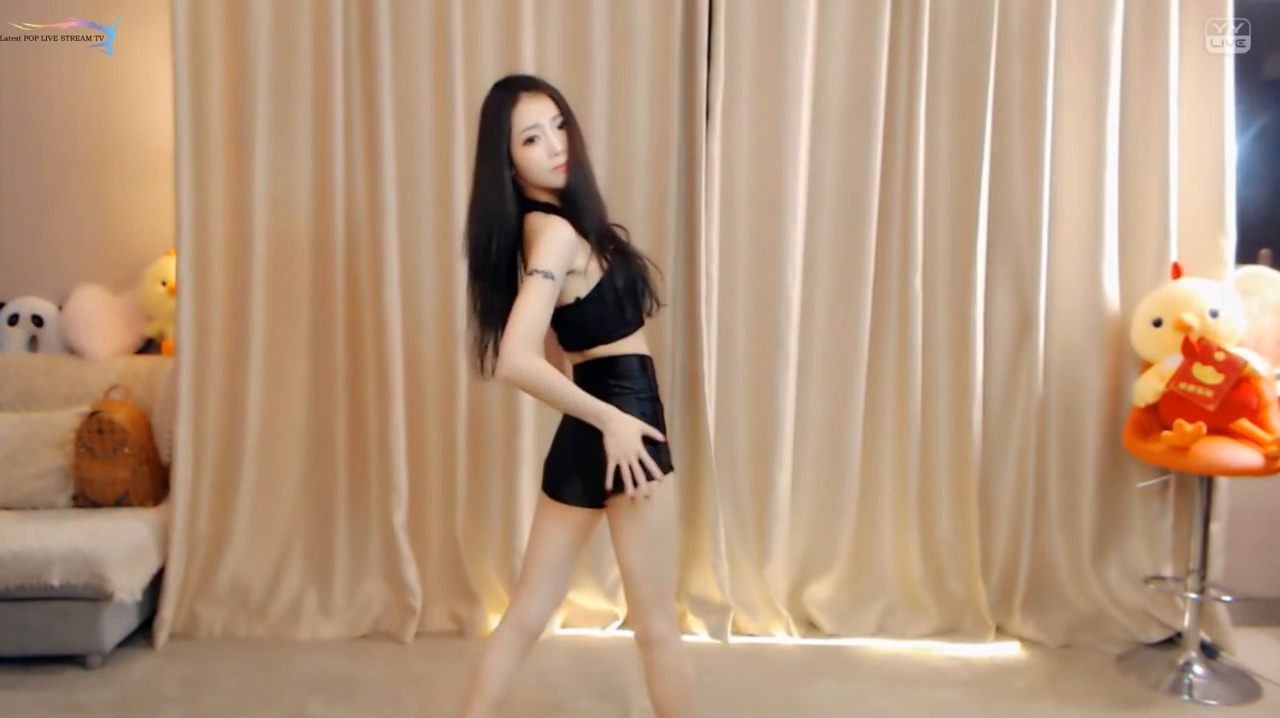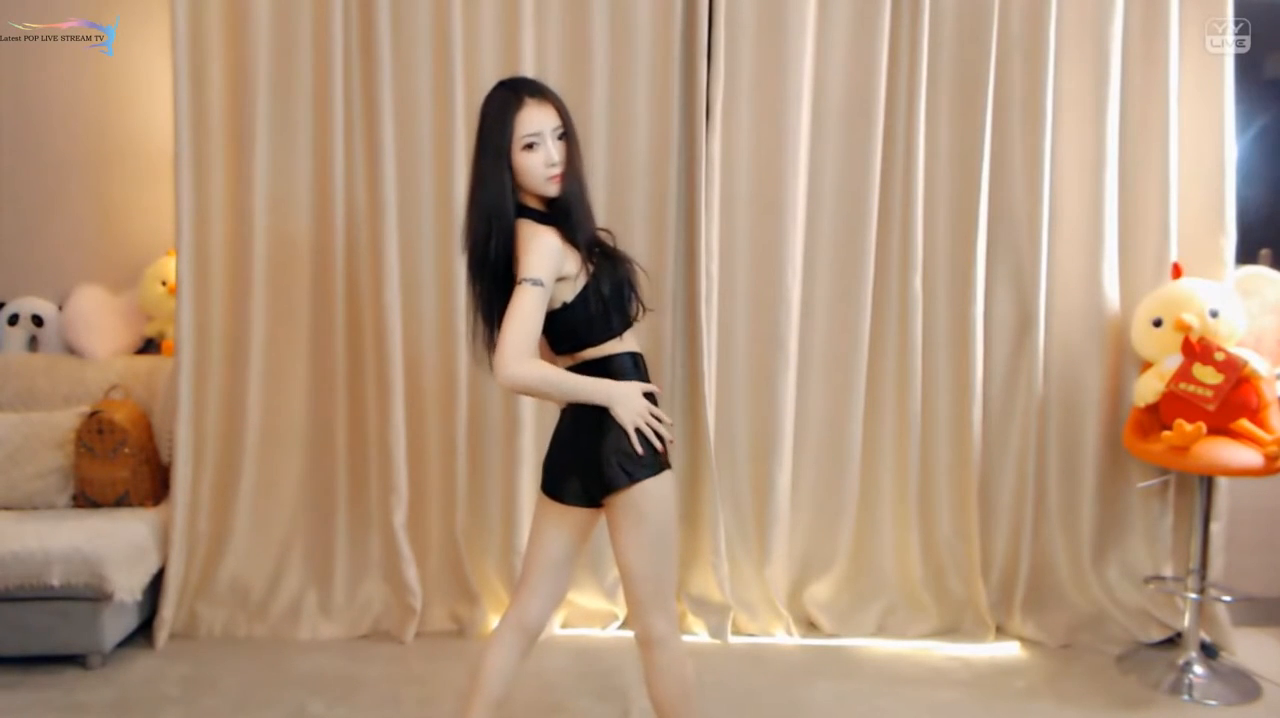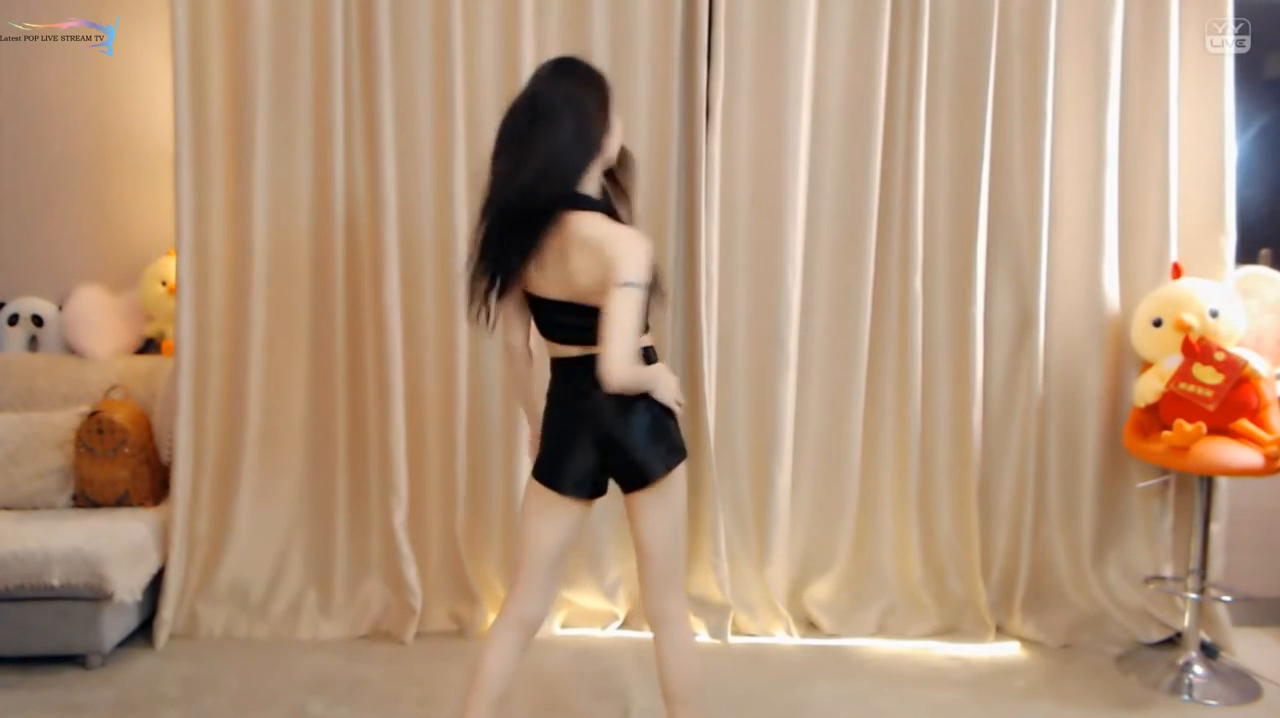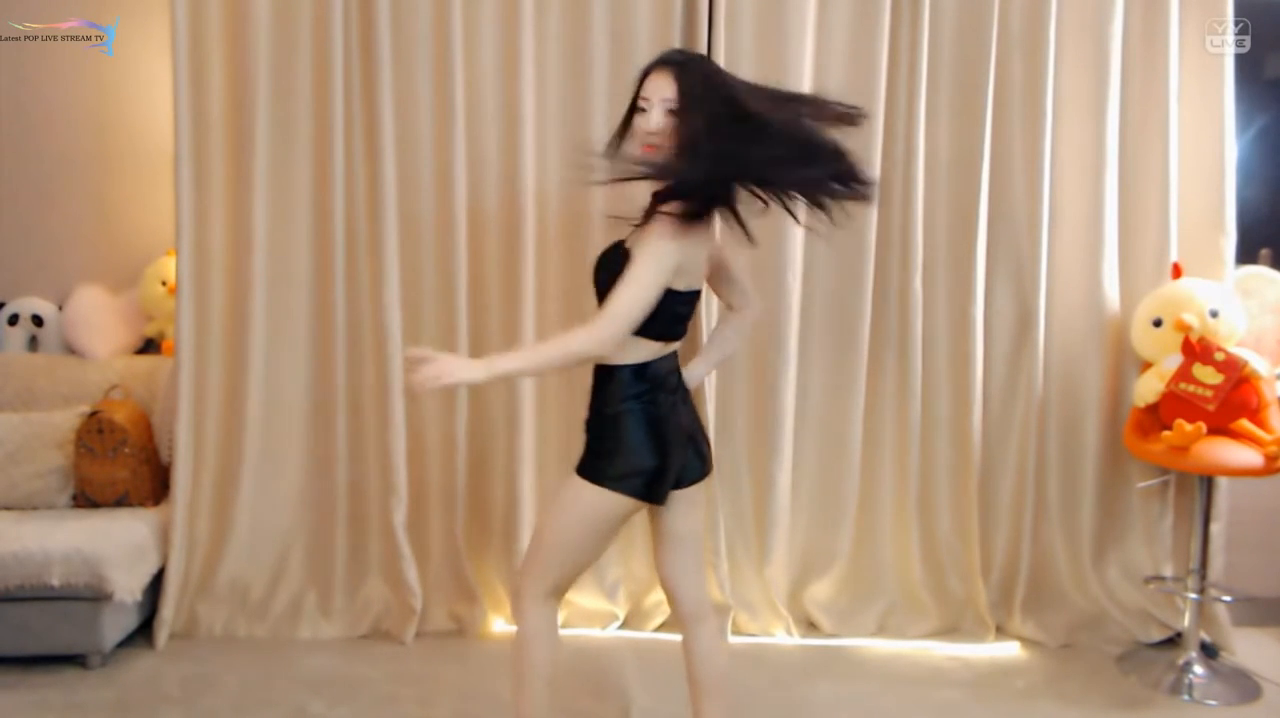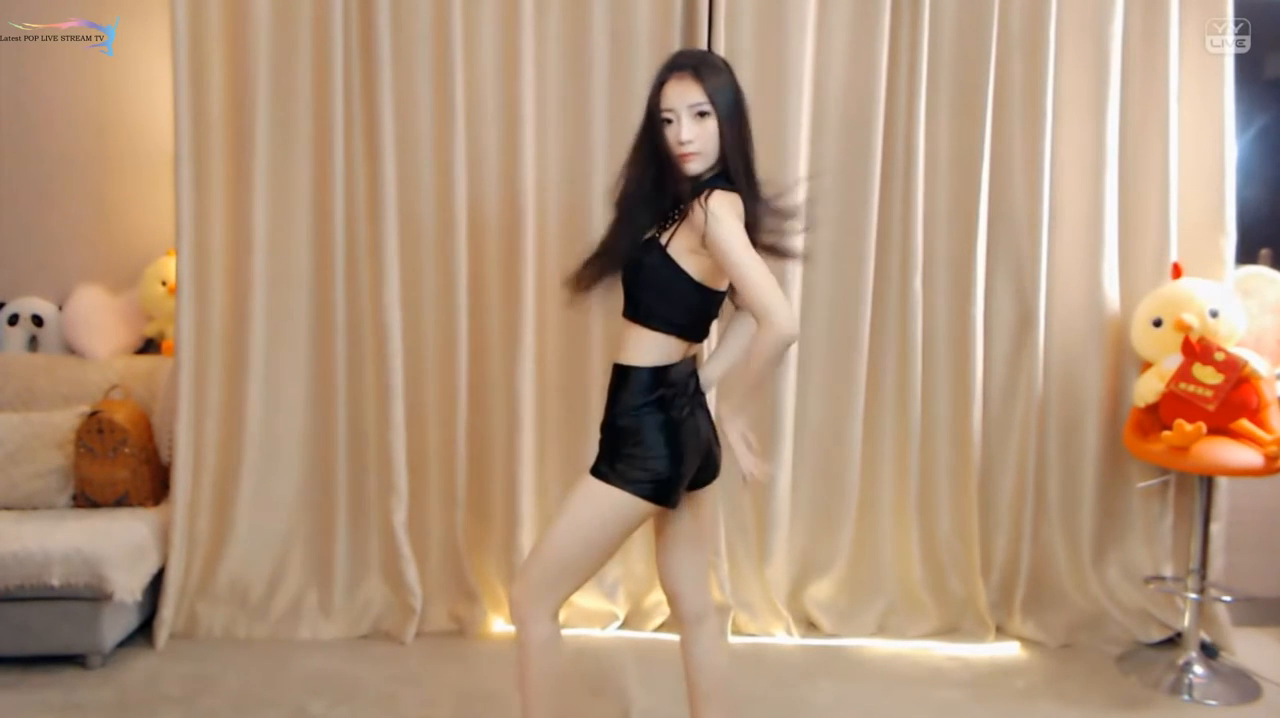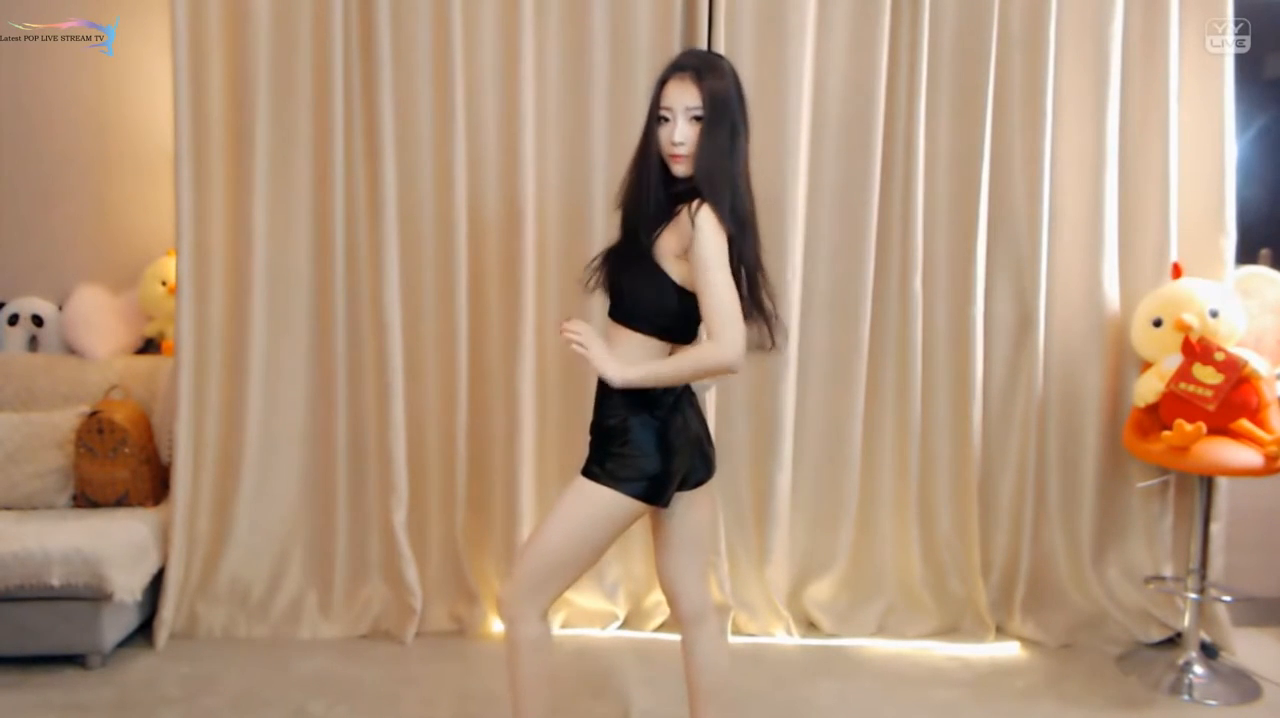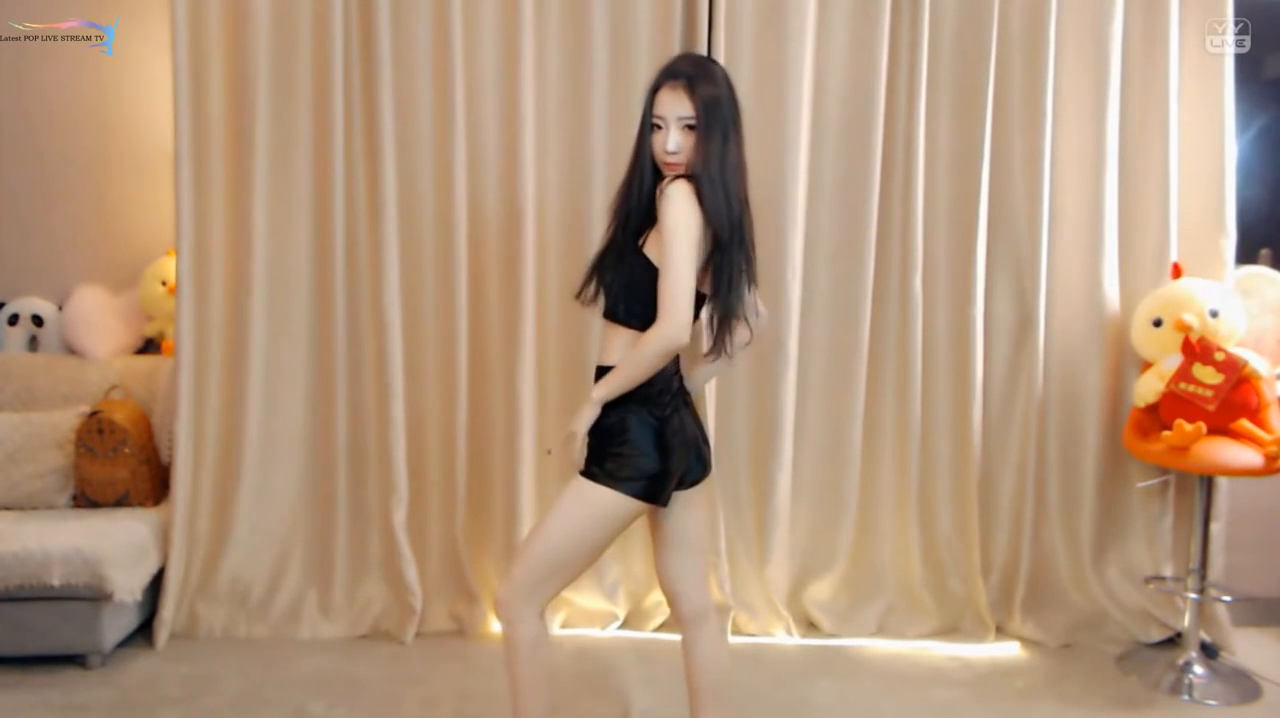
dt=0.4s
person 1, frame 1
left shoulder: (542, 227)
right shoulder: (559, 233)
right elbow: (516, 361)
right wrist: (611, 420)
left hip: (584, 432)
right hip: (622, 422)
left knee: (527, 612)
right knee: (656, 623)
person 1, frame 2
left shoulder: (533, 230)
right shoulder: (545, 243)
right elbow: (513, 368)
right wrist: (611, 393)
left hip: (578, 433)
right hip: (618, 427)
left knee: (526, 613)
right knee: (657, 623)
person 1, frame 3
left shoulder: (520, 226)
right shoulder: (624, 243)
left elbow: (514, 338)
right elbow: (617, 372)
right wrist: (654, 382)
left hip: (566, 422)
right hip: (641, 422)
left knee: (522, 608)
right knee: (667, 607)
person 1, frame 4
left shoulder: (675, 219)
right shoulder: (697, 212)
left elbow: (608, 331)
right elbow: (744, 307)
left wrist: (479, 367)
left hip: (634, 424)
right hip: (673, 417)
left knee: (536, 595)
right knee: (690, 599)
person 1, frame 5
left shoulder: (715, 208)
right shoulder: (692, 205)
left elbow: (781, 323)
right elbow: (750, 314)
left wrist: (735, 415)
right wrist: (701, 379)
left hip: (647, 429)
right hip: (680, 422)
left knee: (530, 598)
right knee: (693, 604)
person 1, frame 6
left shoulder: (702, 217)
right shoulder: (684, 211)
left elbow: (725, 350)
right elbow: (754, 318)
left wrist: (622, 368)
right wrist: (670, 373)
left hip: (639, 434)
right hip: (678, 428)
left knee: (519, 598)
right knee: (692, 602)
person 1, frame 7
left shoulder: (678, 197)
right shoulder: (705, 212)
left elbow: (673, 330)
right elbow: (750, 316)
left wrist: (596, 401)
right wrist: (687, 374)
left hip: (636, 433)
right hip: (671, 425)
left knee: (516, 598)
right knee: (693, 602)
